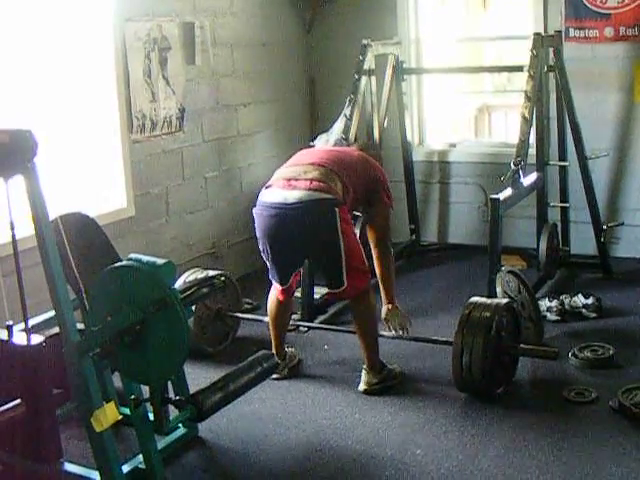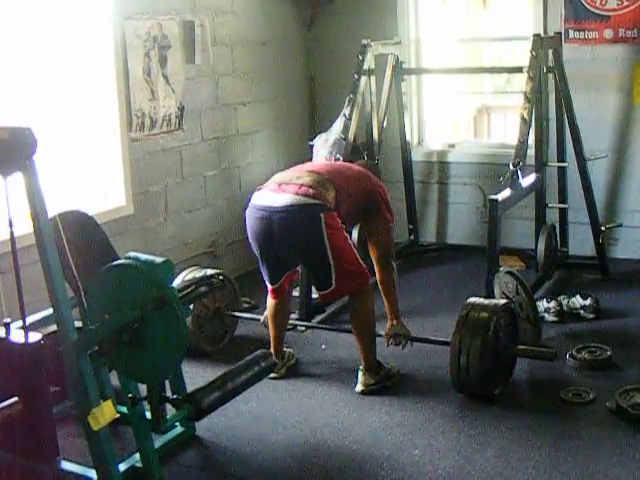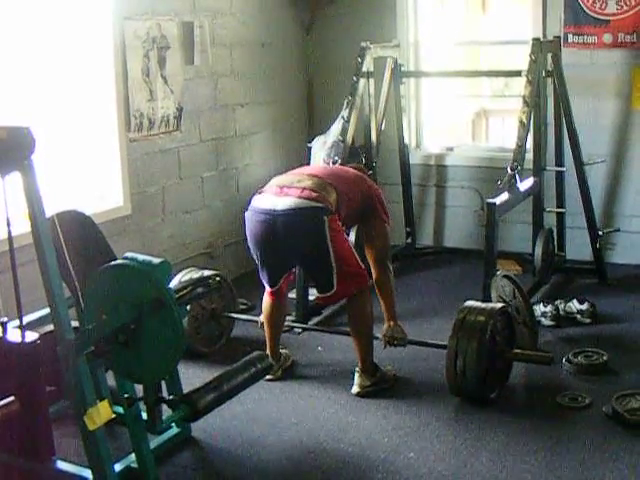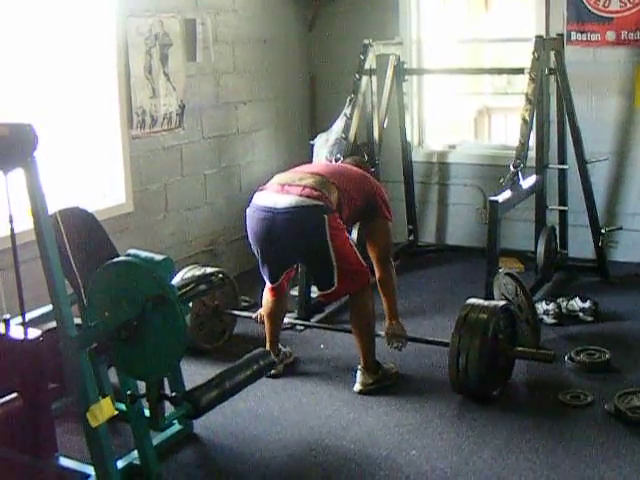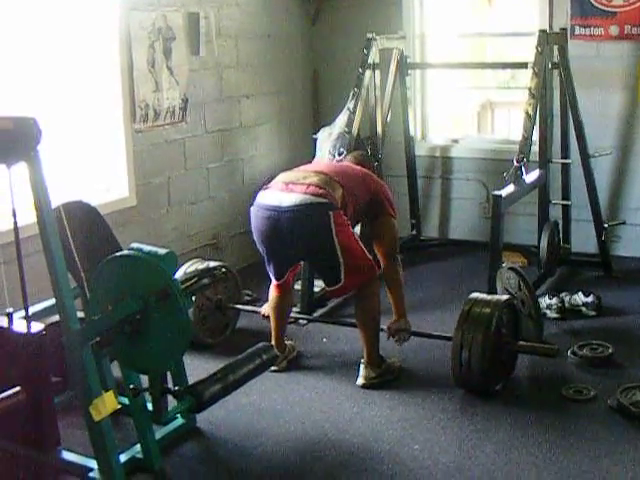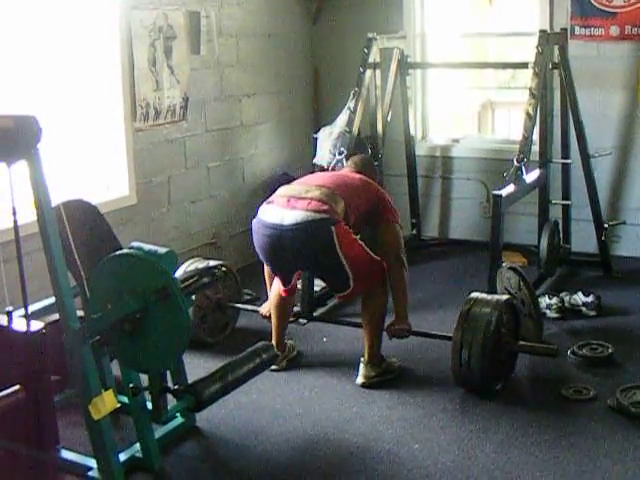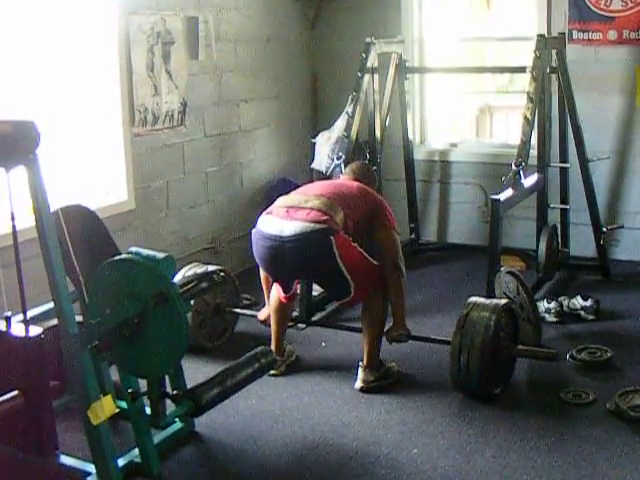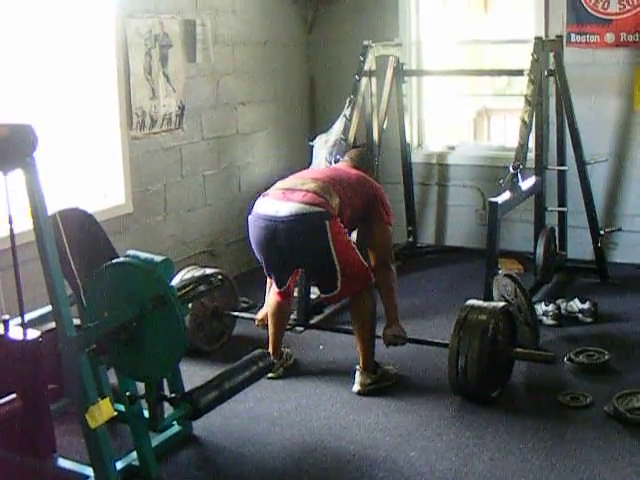
dt=0.3s
person 1, frame 1
left shoulder: (307, 154)
right shoulder: (373, 170)
right elbow: (381, 244)
right wrist: (390, 303)
left hip: (267, 205)
right hip: (318, 207)
left knee: (281, 285)
right knee: (359, 288)
left ankle: (279, 360)
right ankle: (374, 372)
person 1, frame 2
left shoulder: (311, 169)
right shoulder: (373, 187)
right elbow: (383, 260)
left wrist: (274, 309)
right wrist: (394, 319)
left hip: (258, 209)
right hip: (305, 212)
left knee: (278, 285)
right knee: (358, 287)
left ankle: (277, 358)
right ankle: (370, 373)
person 1, frame 3
left shoulder: (305, 173)
right shoulder: (368, 190)
right elbow: (380, 263)
left wrist: (268, 313)
right wrist: (391, 321)
left hip: (258, 212)
right hip: (308, 215)
left knee: (274, 286)
right knee: (357, 289)
left ankle: (273, 360)
right ankle: (367, 375)
person 1, frame 4
left shoulder: (307, 170)
right shoulder: (370, 187)
right elbow: (383, 261)
left wrist: (268, 306)
right wrist: (393, 320)
left hip: (258, 210)
right hip: (309, 213)
left knee: (275, 282)
right knee: (358, 286)
left ankle: (273, 356)
right ankle: (369, 372)
person 1, frame 5
left shoulder: (312, 169)
right shoulder: (374, 185)
right elbow: (389, 257)
left wrist: (272, 301)
right wrist: (400, 317)
left hip: (263, 208)
right hip: (312, 211)
left knee: (281, 278)
right knee: (365, 280)
left ankle: (277, 351)
right ankle: (372, 366)
person 1, frame 6
left shoulder: (312, 179)
right shoulder: (374, 193)
left elbow: (277, 248)
right elbow: (396, 259)
left wrist: (271, 299)
right wrist: (401, 318)
left hip: (264, 224)
right hip: (313, 227)
left knee: (284, 276)
right knee: (376, 279)
left ankle: (277, 350)
right ankle: (372, 366)
person 1, frame 7
left shoulder: (309, 189)
right shoulder: (373, 200)
right elbow: (394, 266)
left wrist: (269, 305)
right wrist: (399, 323)
left hip: (262, 236)
right hip: (312, 238)
left knee: (284, 280)
right knee: (377, 285)
left ankle: (276, 355)
right ankle: (371, 370)
person 1, frame 8
left shoulder: (310, 174)
right shoulder: (371, 189)
right elbow: (383, 261)
left wrist: (268, 303)
right wrist: (393, 321)
left hip: (260, 218)
right hip: (309, 220)
left knee: (281, 284)
right knee: (360, 288)
left ankle: (274, 358)
right ankle: (368, 373)
